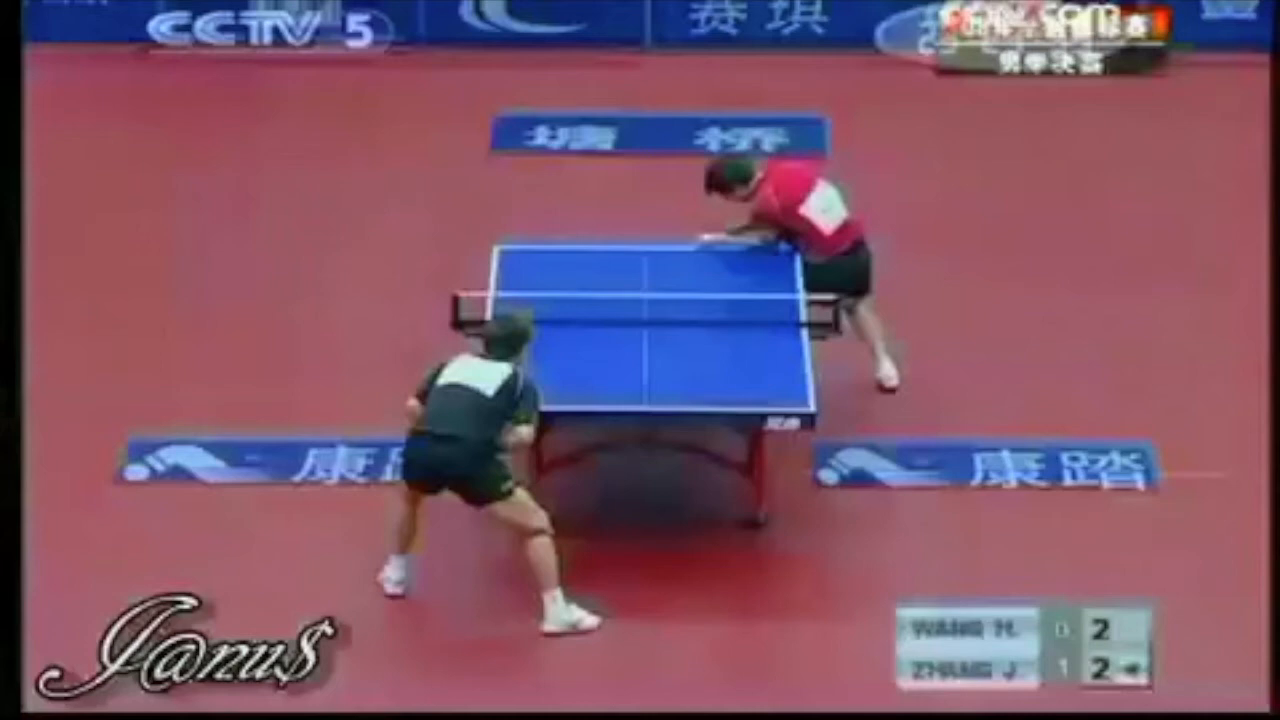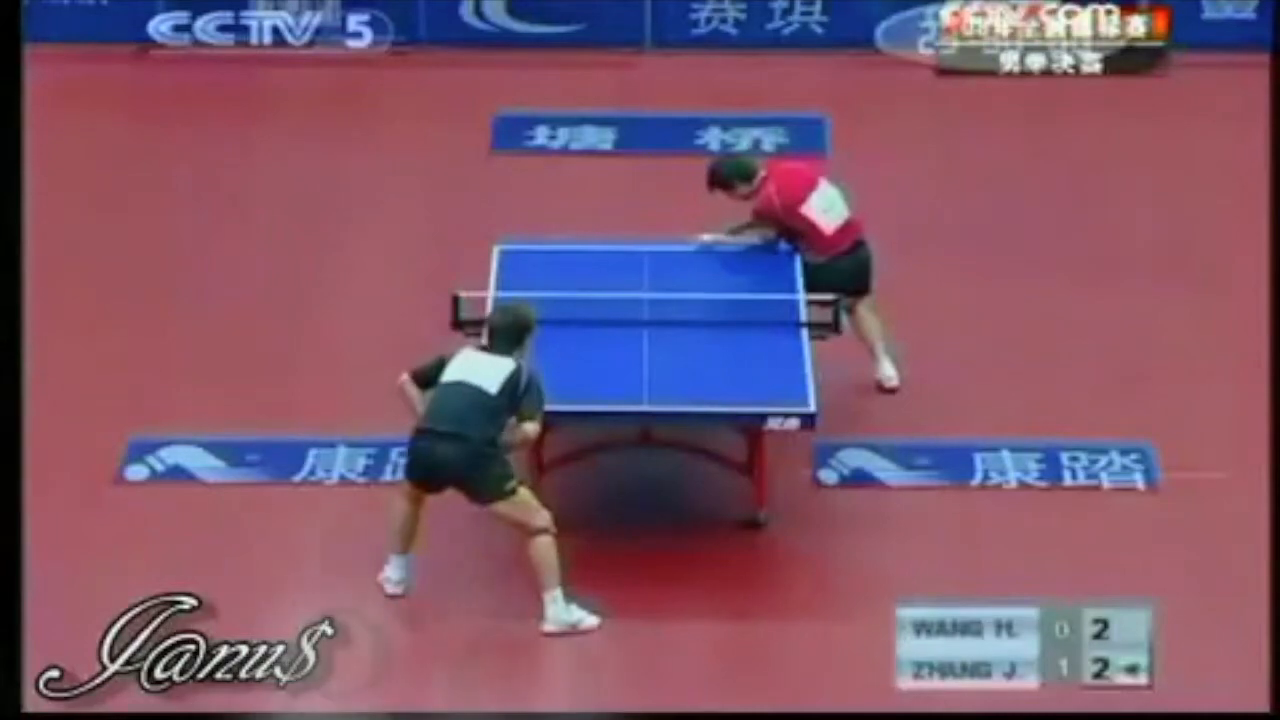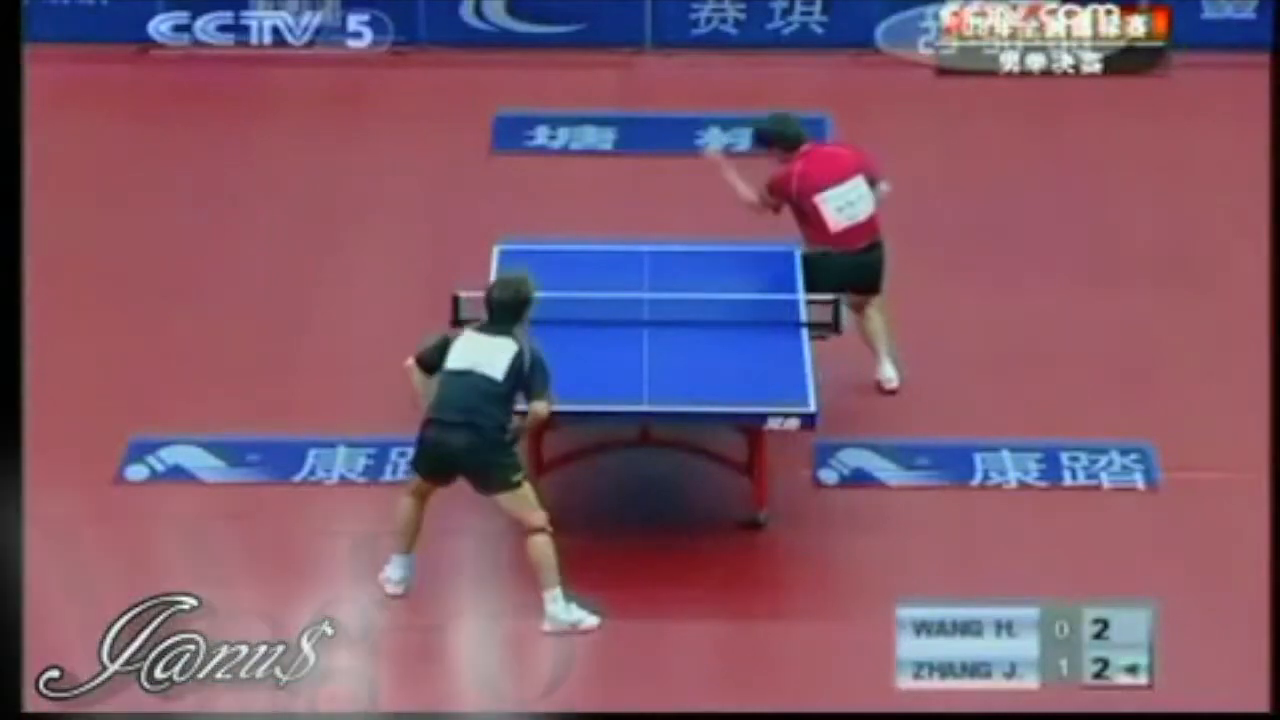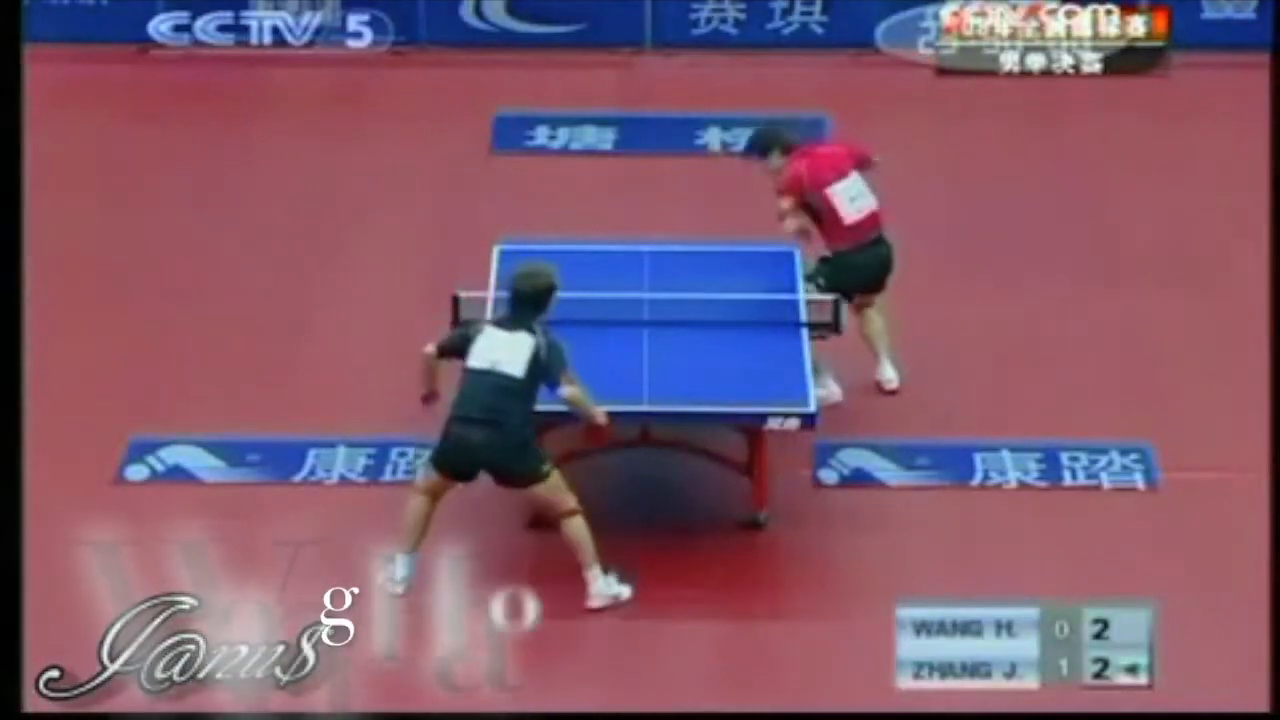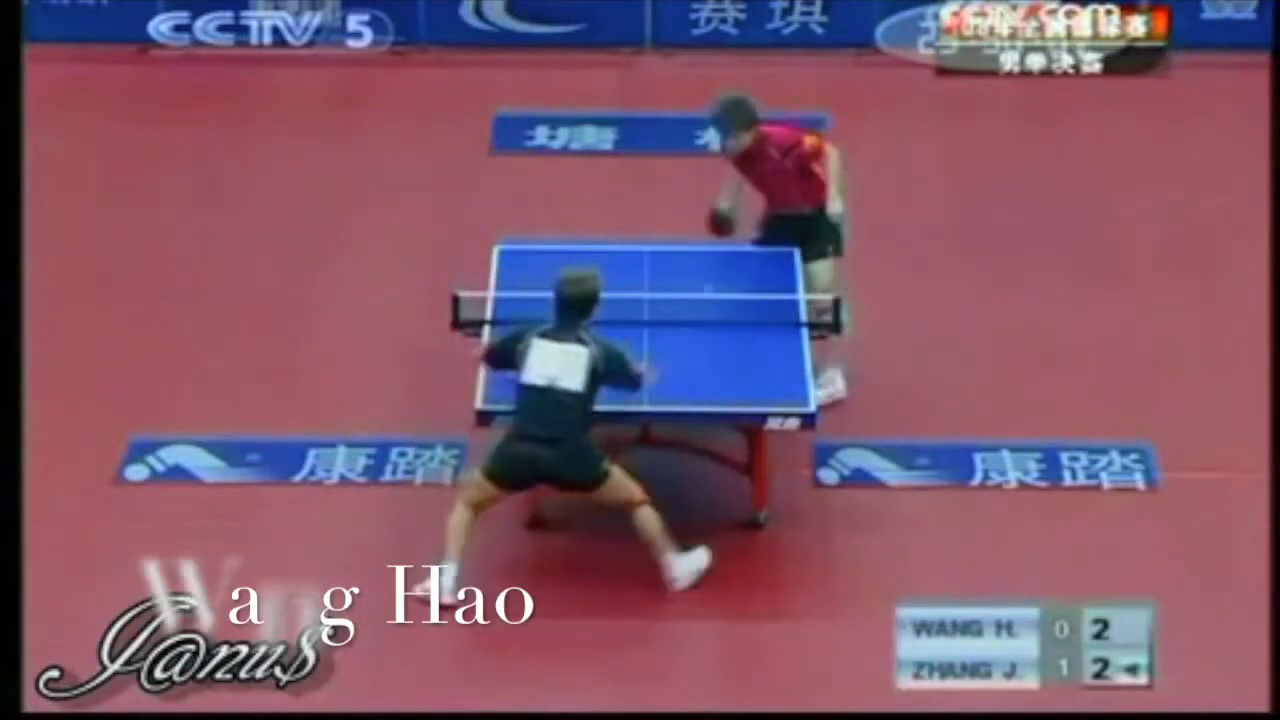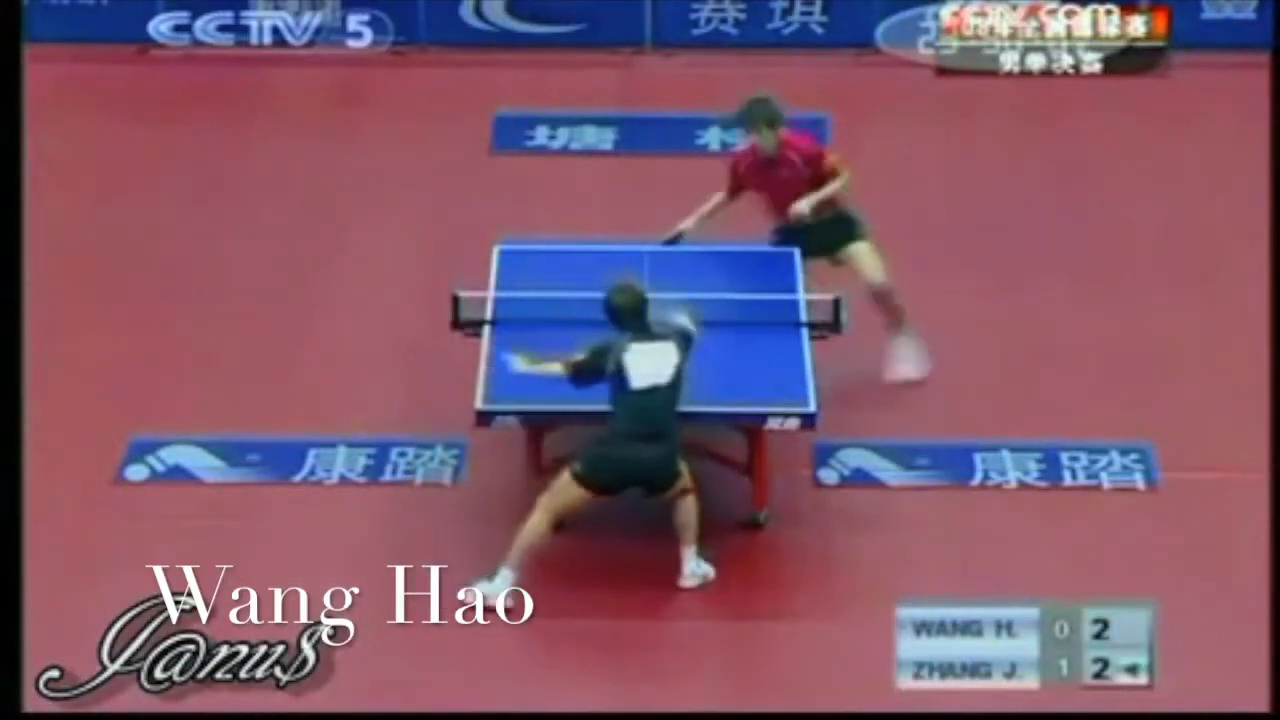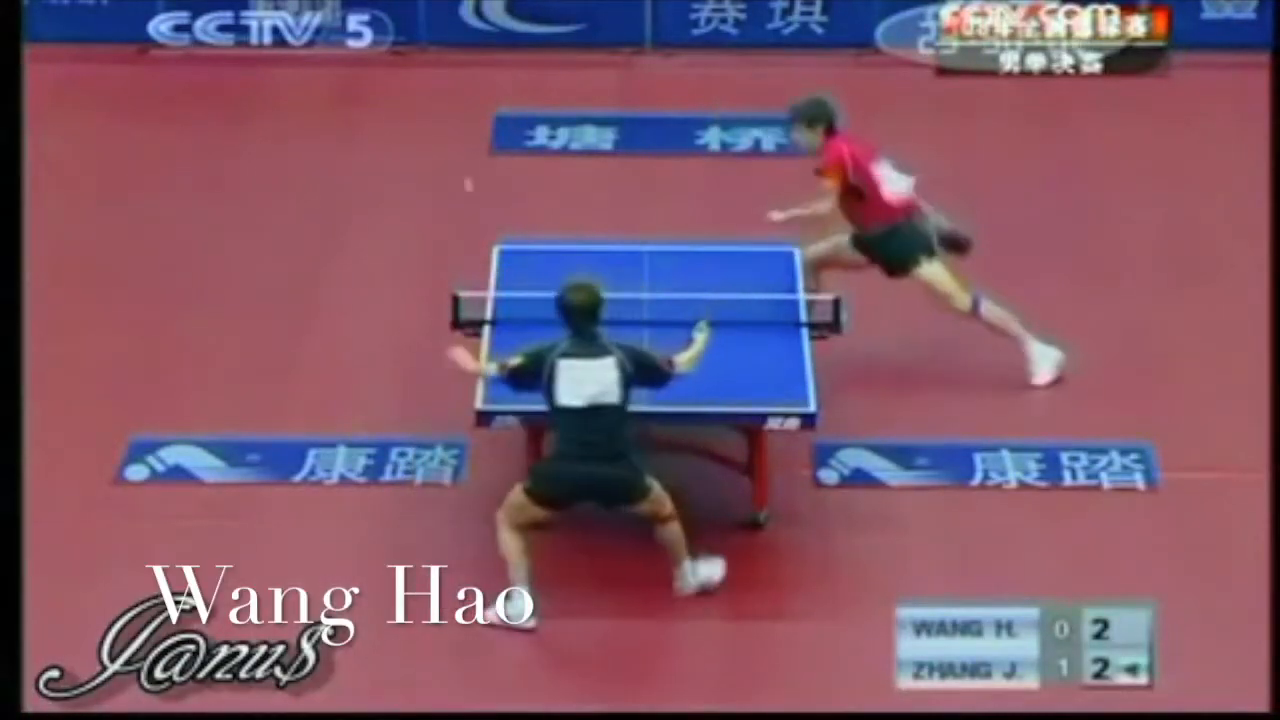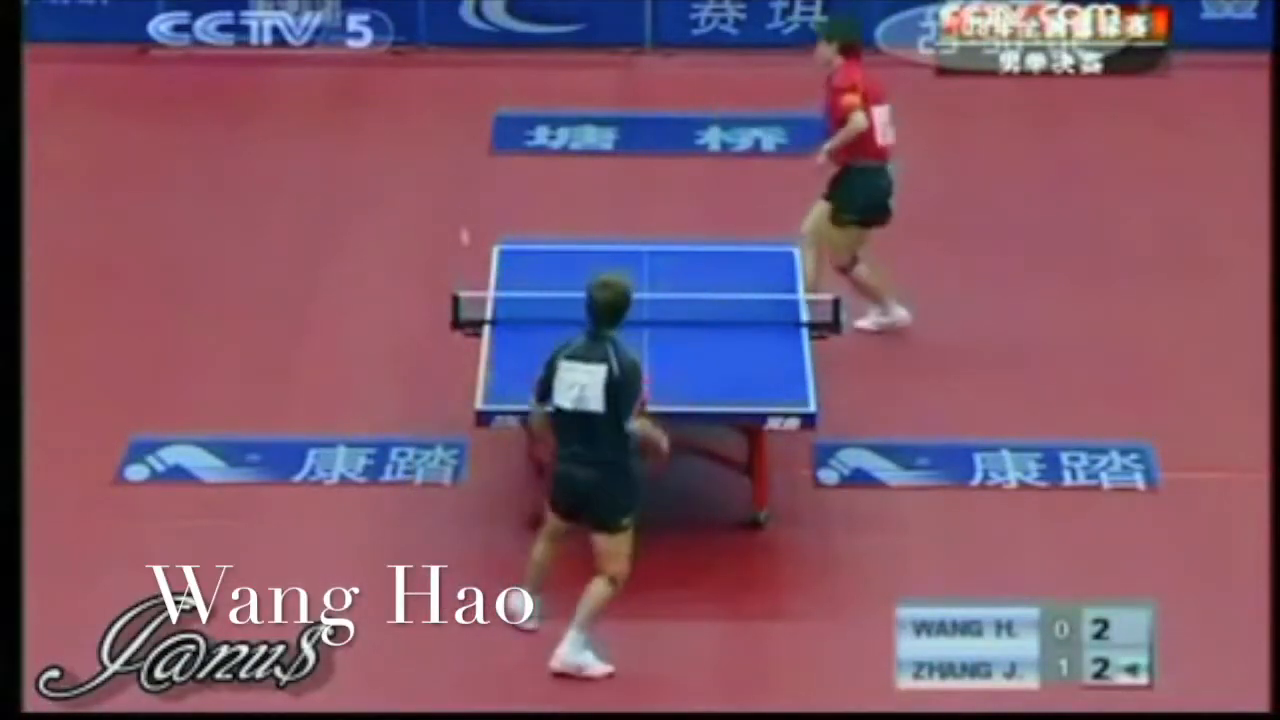
dt=0.4s
person 1, frame 1
left shoulder: (454, 363)
right shoulder: (519, 380)
left elbow: (413, 406)
right elbow: (524, 434)
left hip: (420, 448)
right hip: (470, 458)
left knee: (408, 496)
right knee: (536, 524)
left ankle: (395, 575)
right ankle: (557, 612)
person 1, frame 2
left shoulder: (458, 357)
right shoulder: (522, 375)
left elbow: (406, 381)
right elbow: (530, 430)
left hip: (426, 445)
right hip: (473, 456)
left knee: (409, 495)
right knee: (540, 523)
left ankle: (395, 574)
right ankle: (557, 612)
person 1, frame 3
left shoulder: (458, 338)
right shoulder: (525, 353)
left elbow: (413, 366)
right elbow: (540, 410)
right wrist: (516, 432)
left hip: (437, 436)
right hip: (484, 444)
left knee: (415, 494)
right knee: (535, 522)
left ankle: (396, 573)
right ankle: (557, 610)
person 1, frame 4
left shoulder: (479, 332)
right shoulder: (544, 343)
left elbow: (430, 353)
right elbow: (569, 392)
left wrist: (429, 390)
right wrist: (595, 415)
left hip: (460, 434)
right hip: (509, 442)
left knee: (425, 493)
right knee: (567, 508)
left ankle: (401, 572)
right ankle: (598, 586)
person 1, frame 5
left shoulder: (526, 339)
right shoulder: (601, 351)
left elbow: (483, 356)
right elbow: (636, 380)
left wrist: (512, 366)
right wrist: (638, 370)
left hip: (519, 451)
right hip: (572, 456)
left knee: (467, 502)
right knee: (636, 499)
left ankle: (446, 583)
right ankle: (676, 567)
person 1, frame 6
left shoulder: (611, 351)
right shoulder: (673, 341)
left elbow: (564, 370)
right elbow: (688, 329)
left wrist: (527, 366)
right wrist: (679, 323)
left hip: (615, 453)
right hip: (662, 456)
left knee: (546, 508)
right knee: (684, 489)
left ankle: (501, 585)
right ankle: (691, 566)
person 1, frame 7
left shoulder: (547, 357)
right shoulder: (624, 357)
left elbow: (498, 372)
right elbow: (680, 367)
left wrist: (470, 363)
right wrist: (701, 340)
left hip: (563, 469)
right hip: (616, 469)
left knee: (508, 520)
right knee: (664, 511)
left ankle: (518, 606)
right ankle: (689, 575)
person 1, frame 8
left shoulder: (563, 354)
right shoulder: (624, 366)
left elbow: (538, 412)
right elbow: (635, 425)
left wrist: (552, 443)
right wrist: (659, 439)
left hip: (567, 471)
right hip: (610, 477)
left knee: (549, 535)
right knee: (613, 571)
left ankle: (525, 608)
right ankle: (571, 650)
person 2, frame 1
left shoulder: (766, 203)
right shoulder: (788, 168)
left elbow: (762, 237)
left wrist: (719, 238)
left hip: (828, 265)
right hip: (857, 250)
right knee: (858, 306)
right ankle: (885, 367)
person 2, frame 2
left shoulder: (767, 201)
right shoulder: (791, 167)
left elbow: (760, 238)
left wrist: (717, 238)
left hip: (828, 266)
right hip: (858, 250)
right knee: (859, 306)
right ankle: (885, 368)
person 2, frame 3
left shoulder: (787, 177)
right shoulder: (846, 153)
left elbow: (758, 204)
right elbow: (882, 190)
left wrist: (724, 167)
left hip: (831, 260)
right hip: (871, 252)
right knee: (866, 306)
right ankle: (886, 369)
person 2, frame 4
left shoulder: (790, 179)
right shoulder: (838, 151)
left elbow: (791, 227)
right elbow: (871, 162)
left wrist: (802, 229)
left hip: (849, 258)
right hip: (879, 249)
right knee: (866, 307)
left ankle: (825, 385)
right ankle: (887, 370)
person 2, frame 5
left shoulder: (784, 140)
right shoulder: (736, 149)
left elbow: (829, 151)
left wrist: (833, 197)
right wrist: (727, 202)
left hip: (815, 219)
right hip: (780, 220)
left knee: (820, 301)
left ankle: (830, 379)
person 2, frame 6
left shoulder: (805, 149)
right shoulder: (745, 161)
left elbow: (842, 177)
right elbow: (727, 194)
left wrist: (812, 201)
right wrist: (691, 221)
left hip: (830, 223)
right hip: (791, 230)
left knee: (878, 284)
left ankle: (902, 341)
person 2, frame 7
left shoulder: (833, 155)
right shoulder: (850, 148)
left elbow: (828, 206)
right elbow: (900, 184)
left wrist: (787, 215)
right wrist: (936, 221)
left hip: (901, 236)
right hip: (877, 236)
left knee: (959, 300)
right knee: (809, 259)
left ankle: (1038, 351)
person 2, frame 8
left shoulder: (844, 79)
right shoulder: (858, 78)
left elbow: (859, 123)
right elbow: (866, 124)
left wrist: (829, 148)
left hip: (863, 179)
right hip: (858, 175)
left knee: (842, 259)
right knee: (809, 236)
left ankle: (891, 311)
